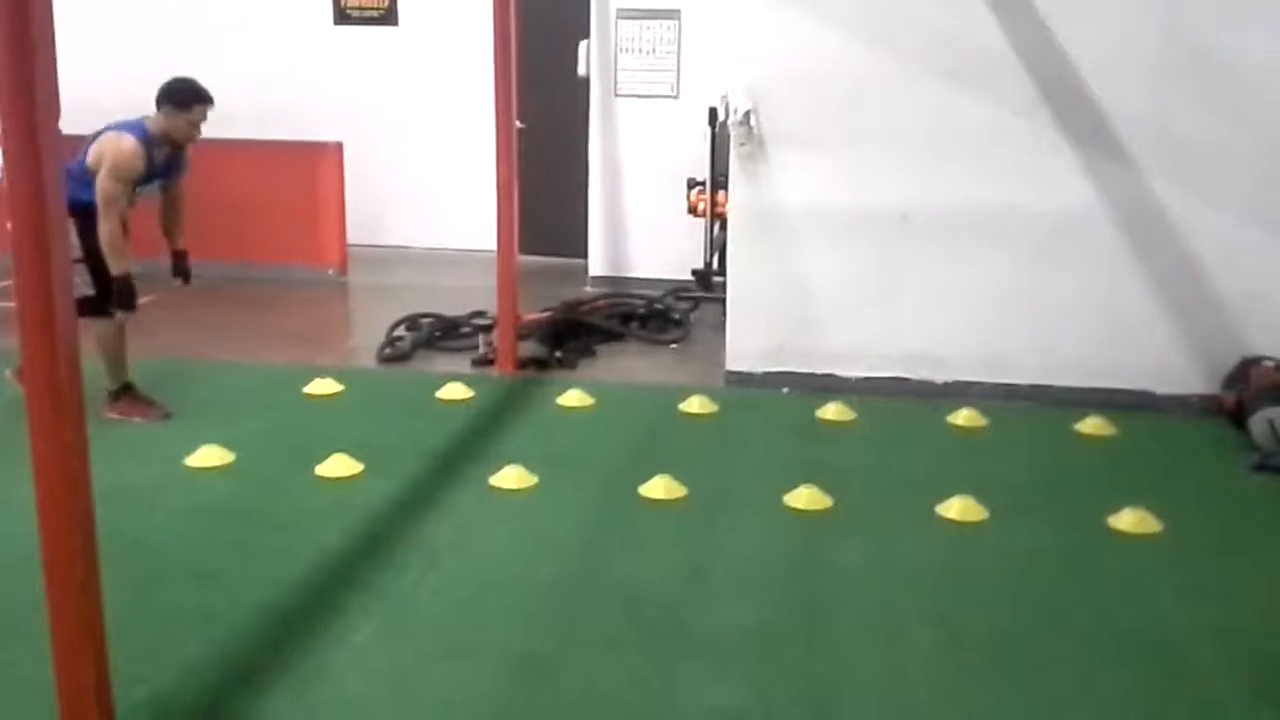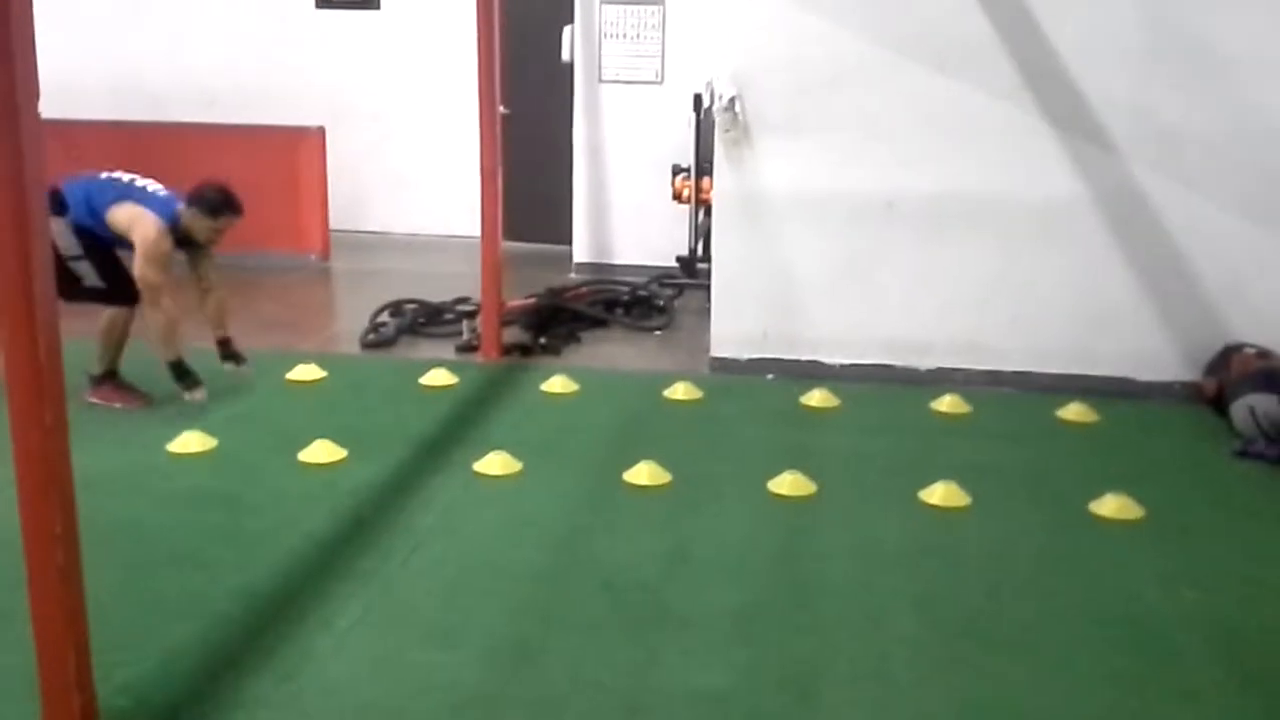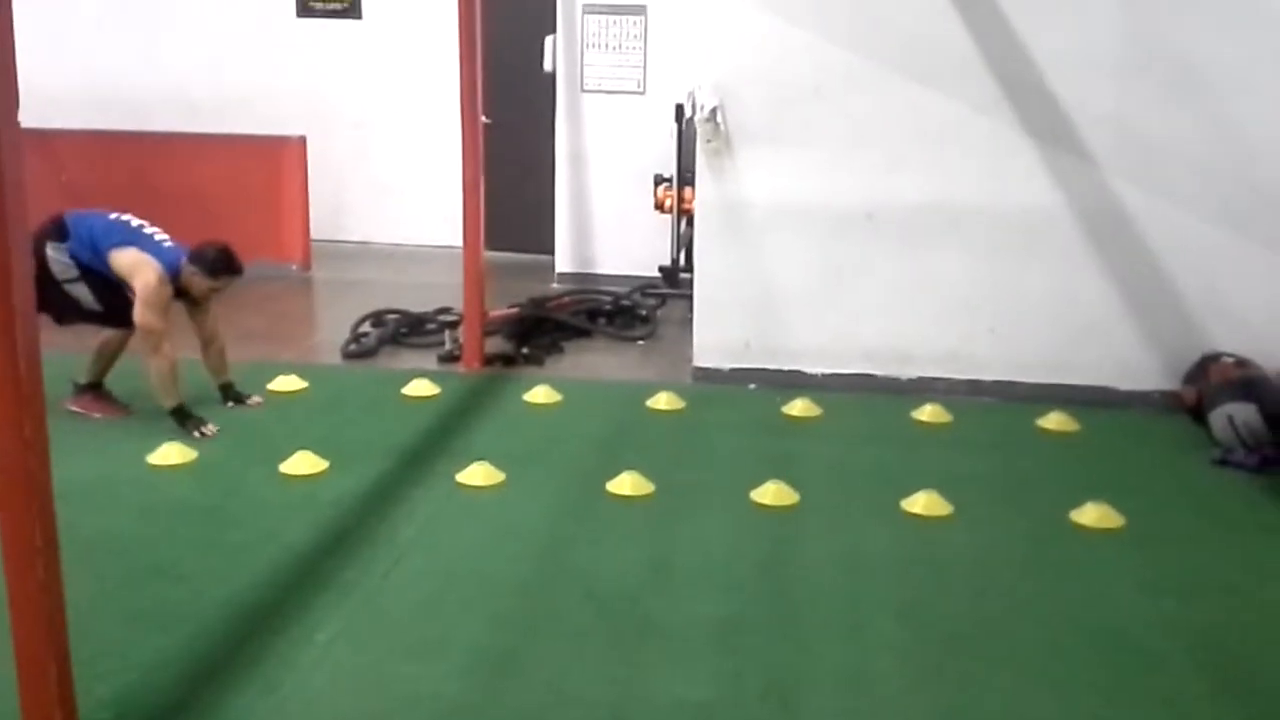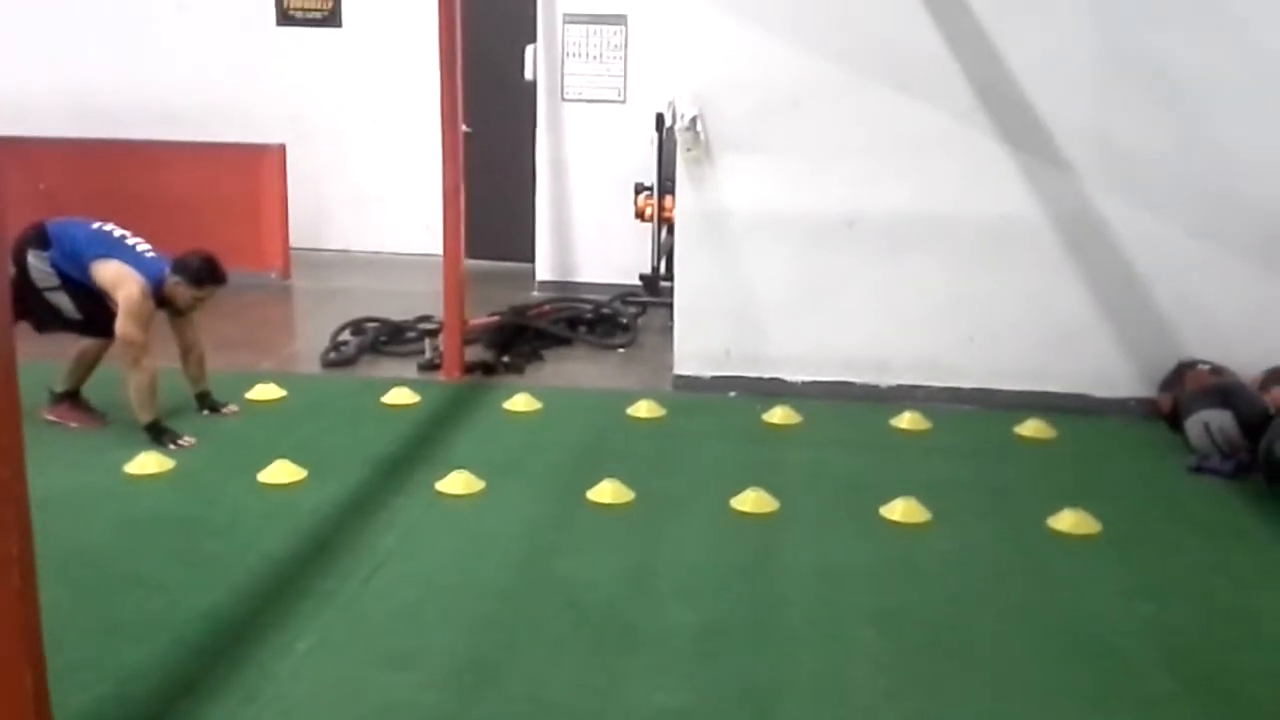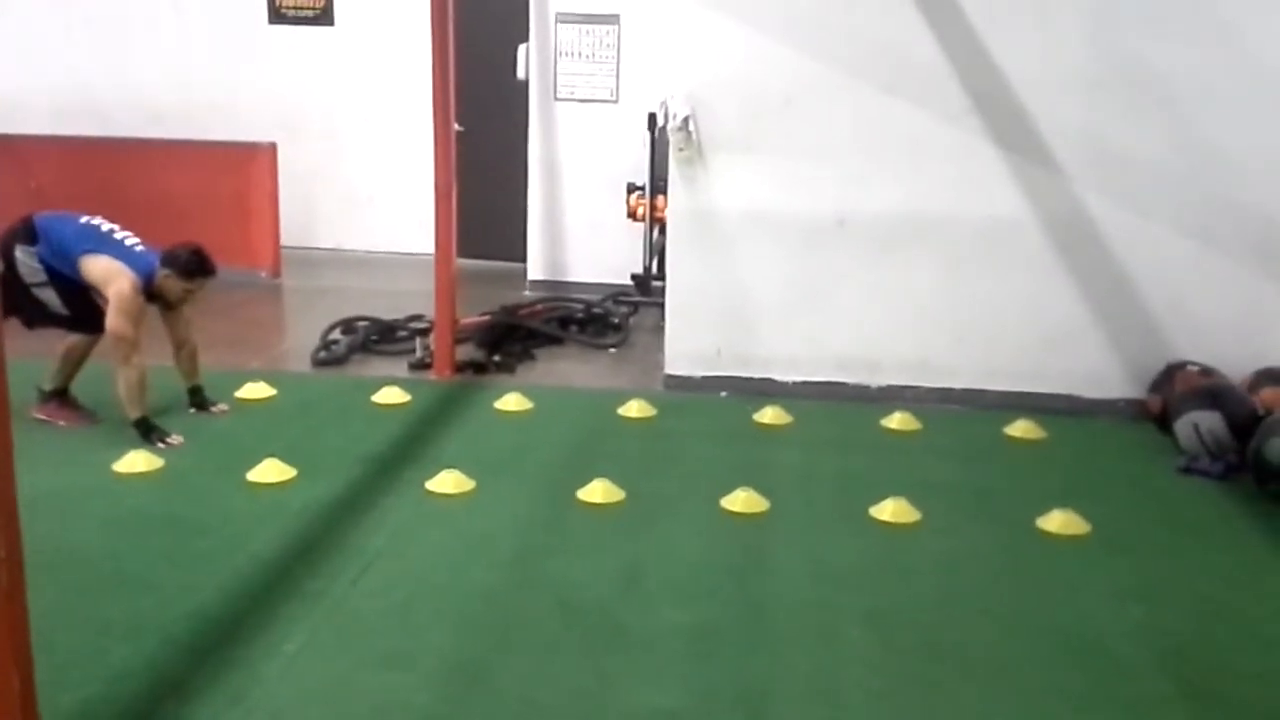
dt=0.5s
person 1, frame 1
left shoulder: (176, 150)
right shoulder: (125, 149)
left elbow: (172, 203)
right elbow: (108, 220)
left wrist: (178, 251)
right wrist: (121, 279)
left hip: (102, 217)
right hip: (70, 214)
left knee: (73, 301)
right knee: (105, 302)
right ankle: (120, 395)
person 1, frame 2
left shoulder: (193, 224)
right shoulder: (155, 232)
left elbow: (208, 289)
right elbow: (157, 304)
left wrist: (225, 345)
right wrist: (178, 366)
left hip: (84, 215)
right hip: (59, 214)
right knee: (123, 297)
right ankle: (103, 382)
person 1, frame 3
left shoulder: (192, 274)
right shoulder: (154, 281)
left elbow: (210, 339)
right elbow: (157, 351)
left wrist: (227, 388)
right wrist: (180, 413)
left hip: (85, 239)
right hip: (58, 243)
right knee: (122, 320)
right ankle: (87, 392)
person 1, frame 4
left shoulder: (175, 282)
right shoulder: (137, 293)
left elbow: (191, 347)
right elbow: (137, 364)
left wrist: (204, 397)
right wrist: (154, 428)
left hip: (68, 247)
right hip: (39, 250)
right knee: (101, 330)
right ankle: (64, 401)
person 1, frame 5
left shoulder: (165, 276)
right shoulder: (127, 287)
left elbow: (183, 341)
right elbow: (128, 360)
left wrist: (196, 394)
right wrist: (143, 425)
left hip: (55, 240)
right hip: (27, 244)
right knee: (88, 326)
right ankle: (51, 398)
